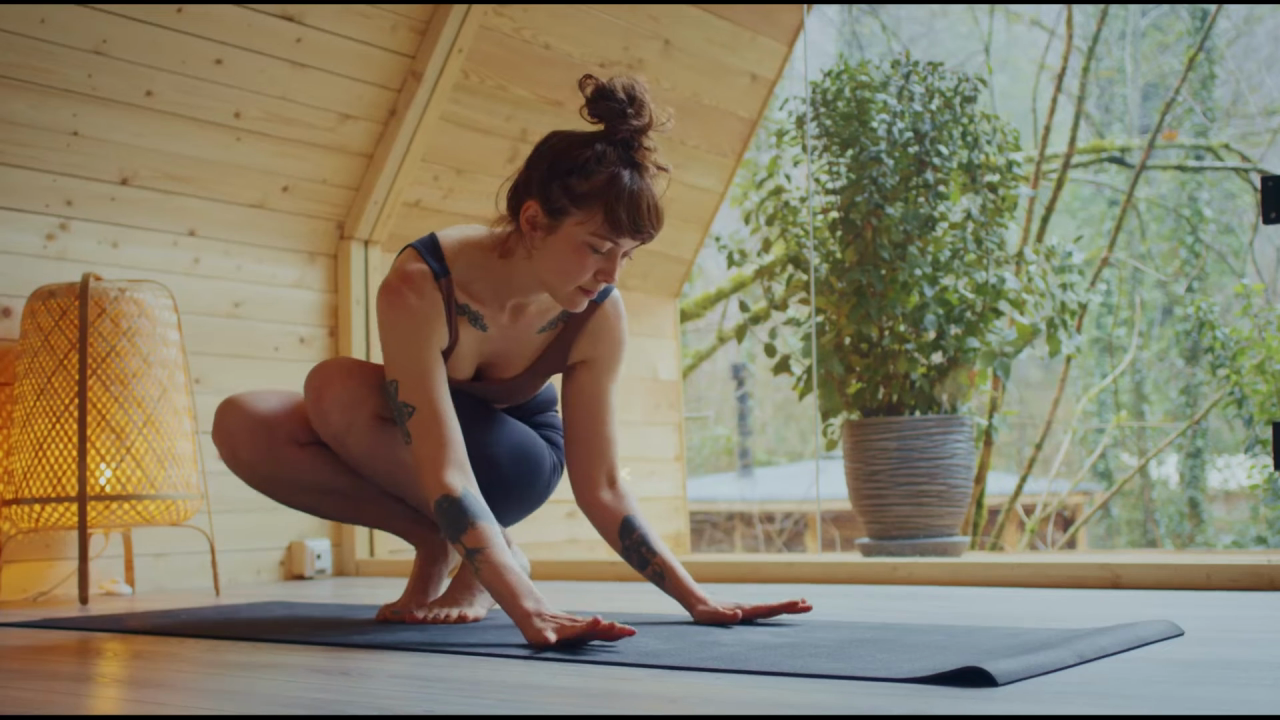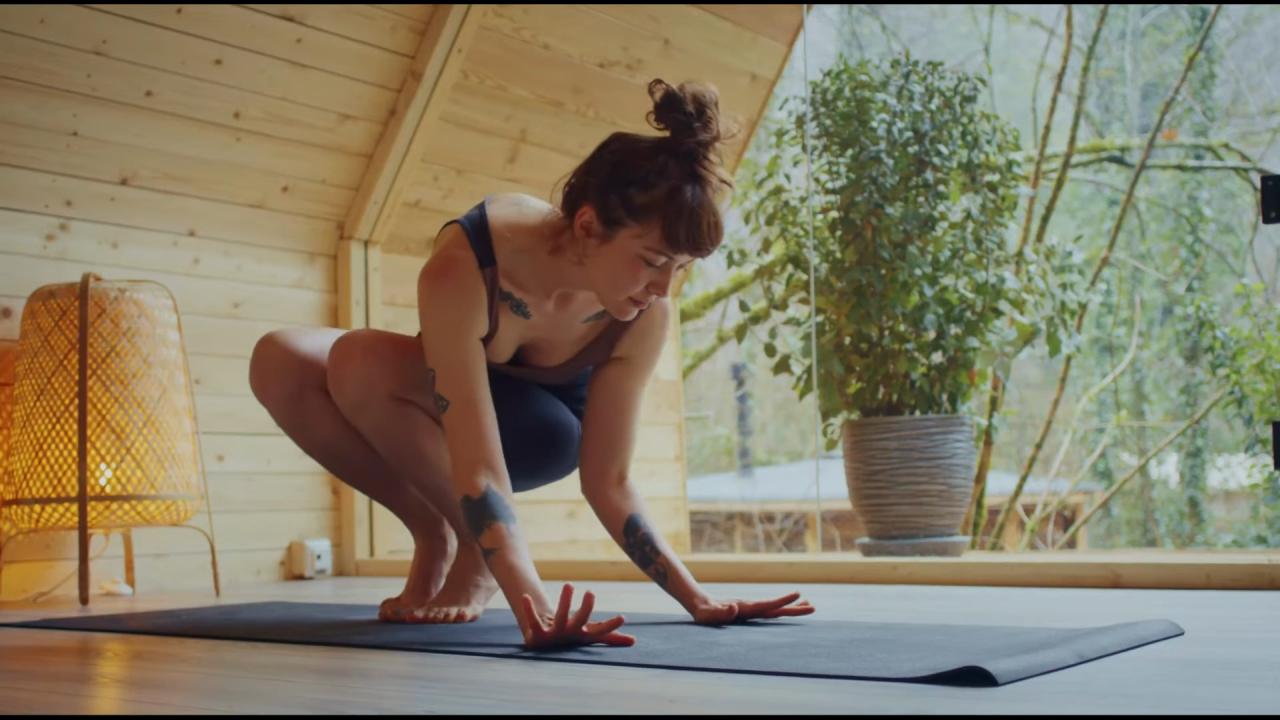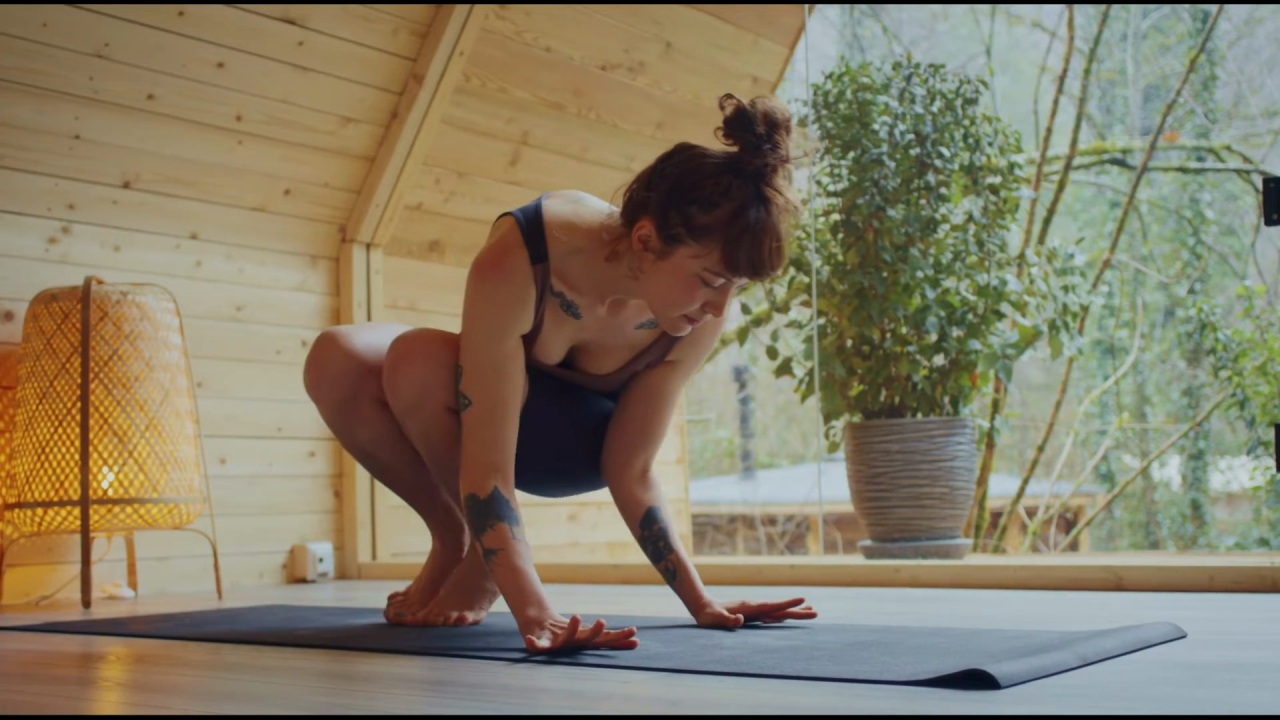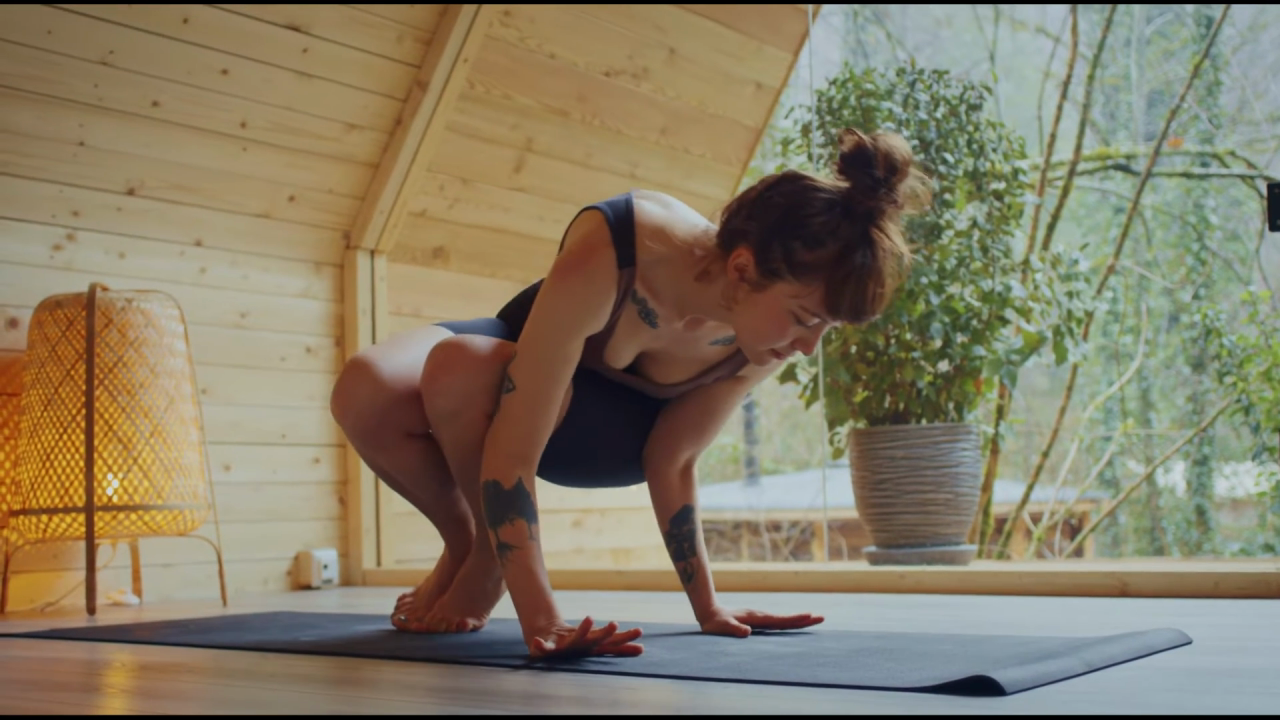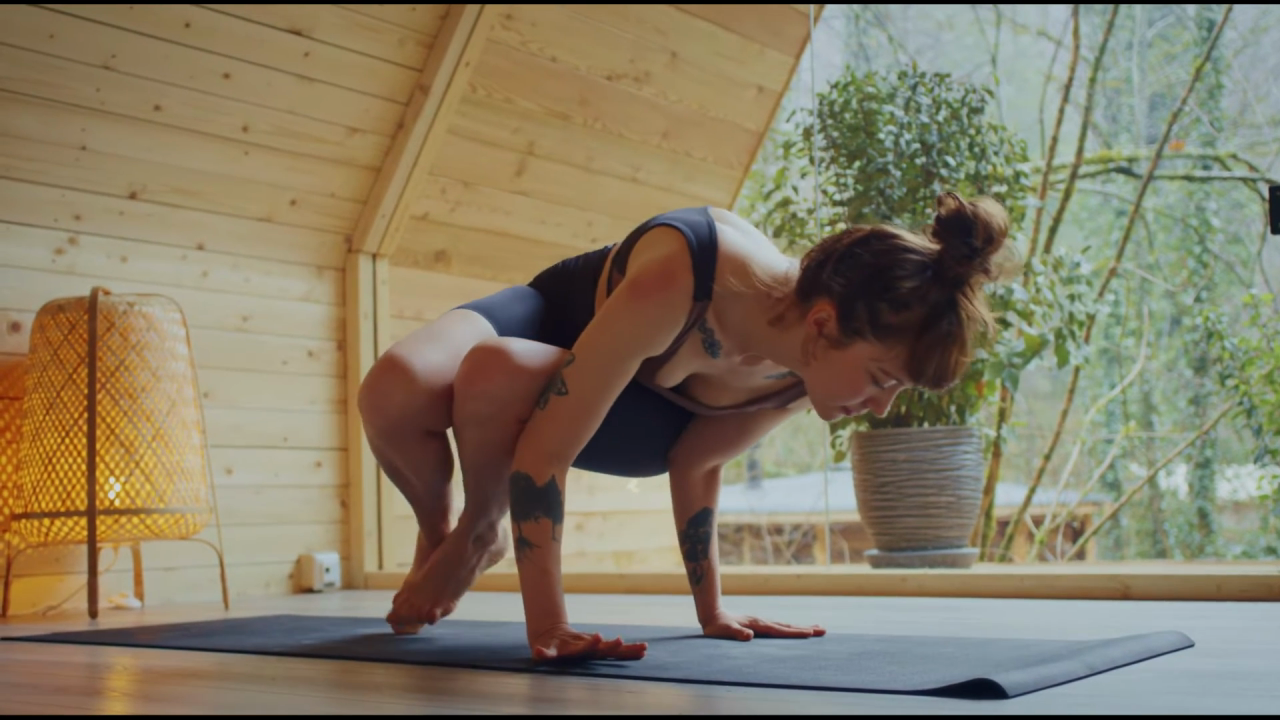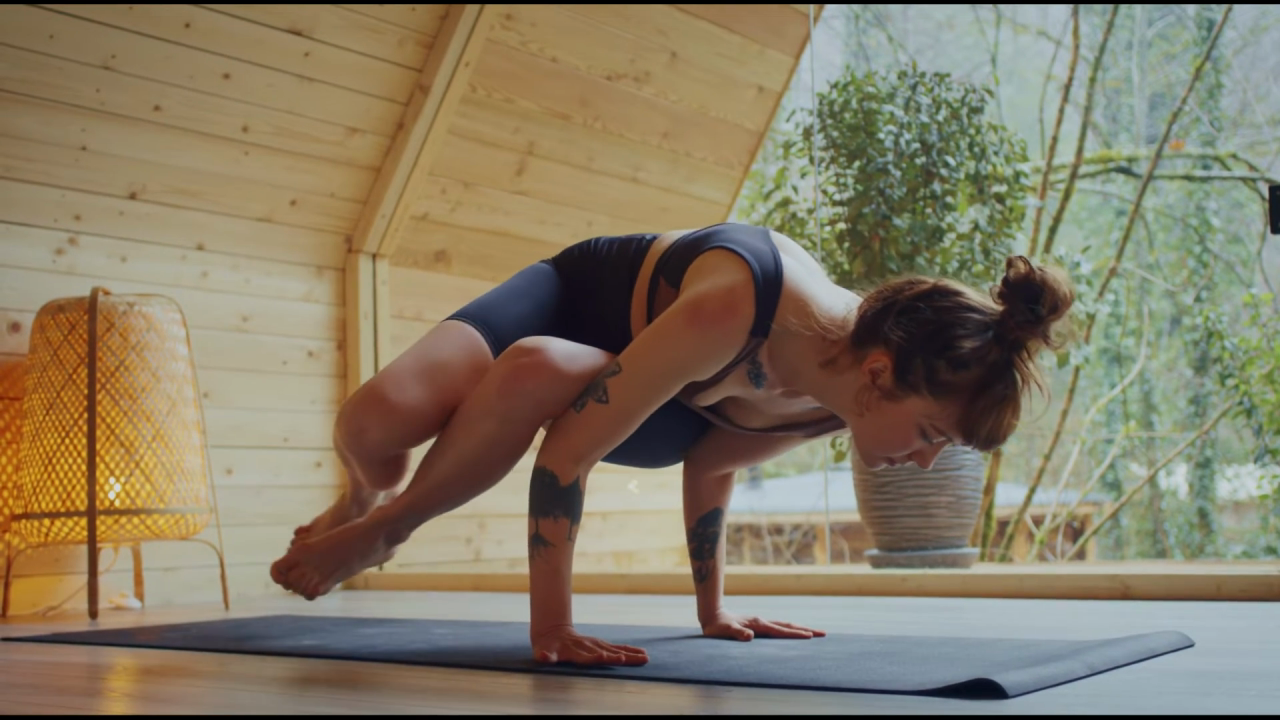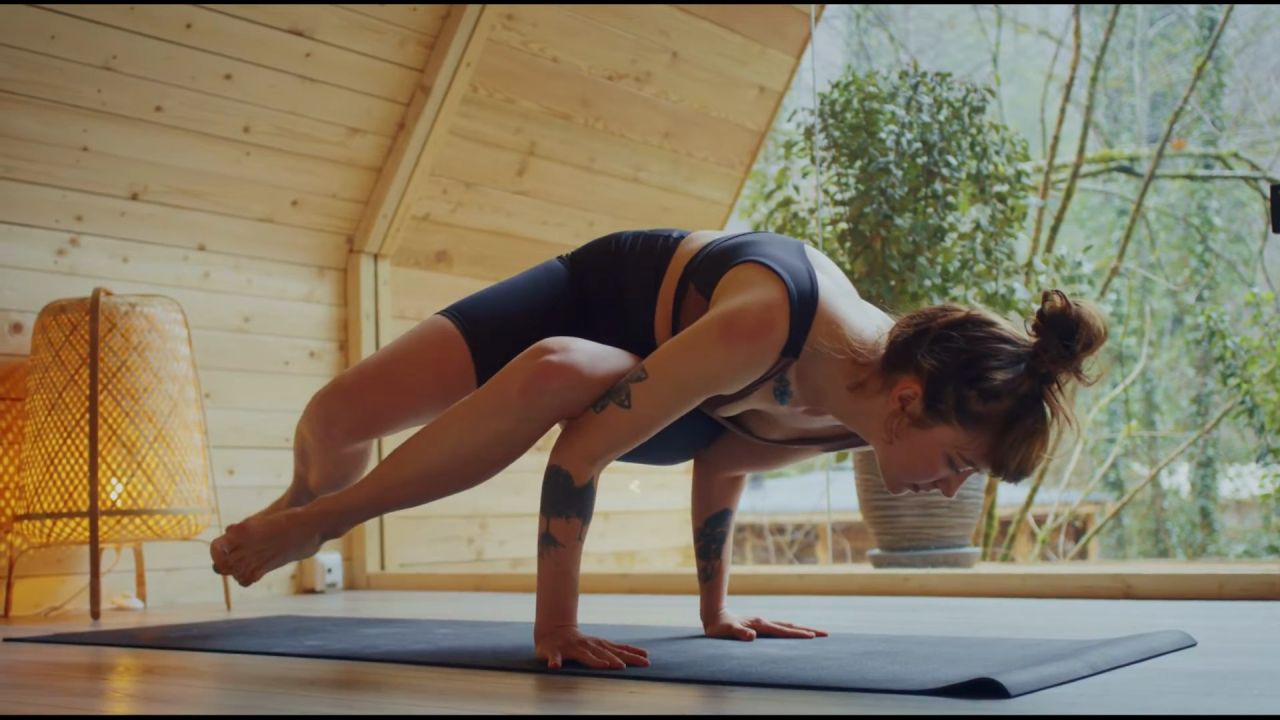
dt=0.7s
person 1, frame 1
left shoulder: (598, 316)
right shoulder: (417, 288)
left elbow: (600, 488)
right elbow: (446, 475)
left wrist: (696, 599)
right wrist: (529, 610)
left hip: (520, 458)
right hip: (410, 457)
left knee: (335, 390)
right knee: (242, 426)
left ankle: (489, 556)
right ankle: (433, 542)
person 1, frame 2
left shoulder: (645, 318)
right shoulder: (462, 268)
left elbow: (608, 483)
right elbow: (479, 470)
left wrist: (697, 599)
right wrist: (534, 608)
left hip: (547, 426)
right hip: (445, 407)
left knee: (360, 366)
right knee: (279, 363)
left ankle: (474, 553)
right ankle: (435, 537)
person 1, frame 3
left shoulder: (697, 323)
right shoulder: (515, 262)
left elbow: (631, 473)
right elbow: (488, 466)
left wrist: (701, 602)
right wrist: (535, 614)
left hip: (580, 441)
right hip: (474, 412)
left knee: (419, 364)
right knee: (336, 361)
left ankle: (484, 561)
right ankle: (453, 539)
person 1, frame 4
left shoulder: (759, 336)
right shoulder: (602, 259)
left elbow: (671, 462)
right elbow: (512, 452)
left wrist: (707, 605)
right wrist: (540, 620)
left hip: (614, 431)
right hip: (520, 357)
right knee: (365, 389)
left ankle: (489, 561)
right ankle: (468, 546)
person 1, frame 5
left shoulder: (812, 363)
right shoulder: (676, 281)
left elbow: (696, 465)
right elbow: (545, 449)
left wrist: (711, 609)
right wrist: (547, 626)
left hip: (638, 410)
right hip: (550, 319)
right knee: (395, 390)
left ankle: (478, 537)
right ankle: (443, 534)
person 1, frame 6
left shoulder: (846, 394)
right shoulder: (734, 306)
left elbow: (711, 463)
right elbow: (567, 449)
left wrist: (711, 608)
right wrist: (550, 627)
left hip: (660, 403)
right hip: (579, 293)
right knee: (374, 422)
right ankle: (370, 506)
person 1, frame 7
left shoulder: (866, 407)
right shoulder: (764, 325)
left elbow: (722, 462)
right elbow: (582, 447)
left wrist: (715, 608)
right wrist: (555, 625)
left hip: (664, 389)
right hip: (598, 291)
right knee: (341, 415)
left ankle: (322, 523)
right ankle: (306, 509)
